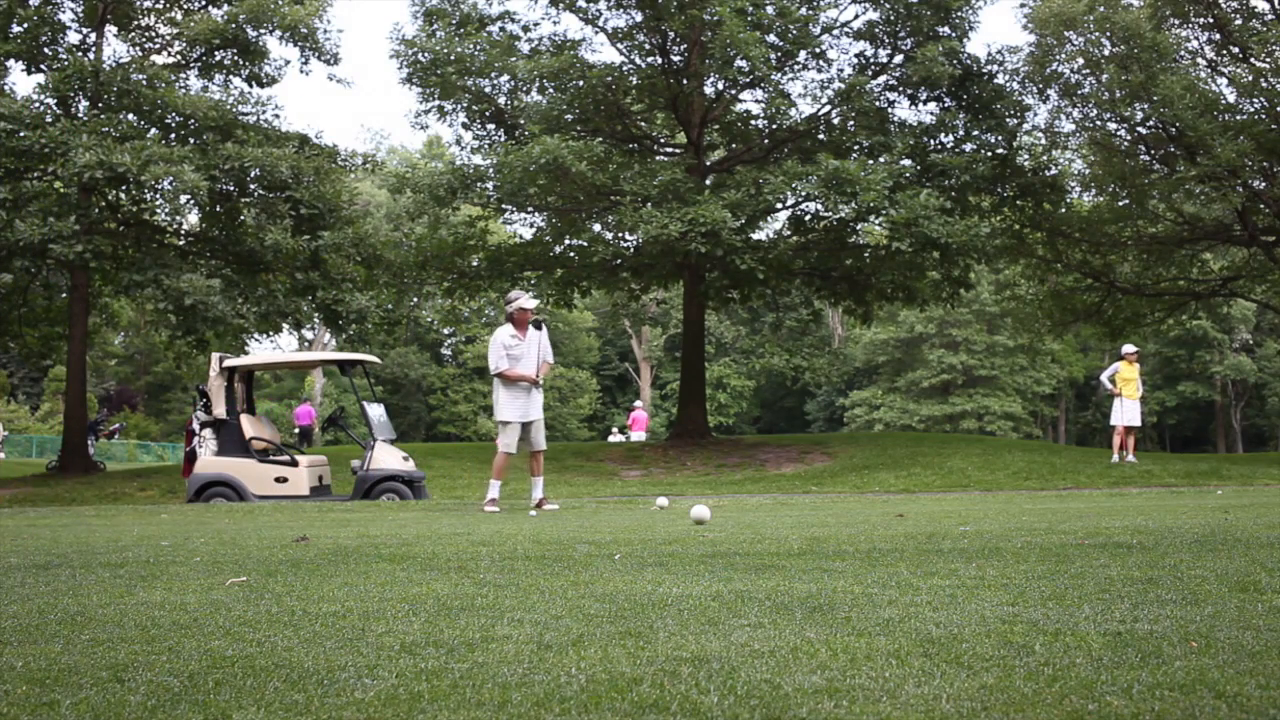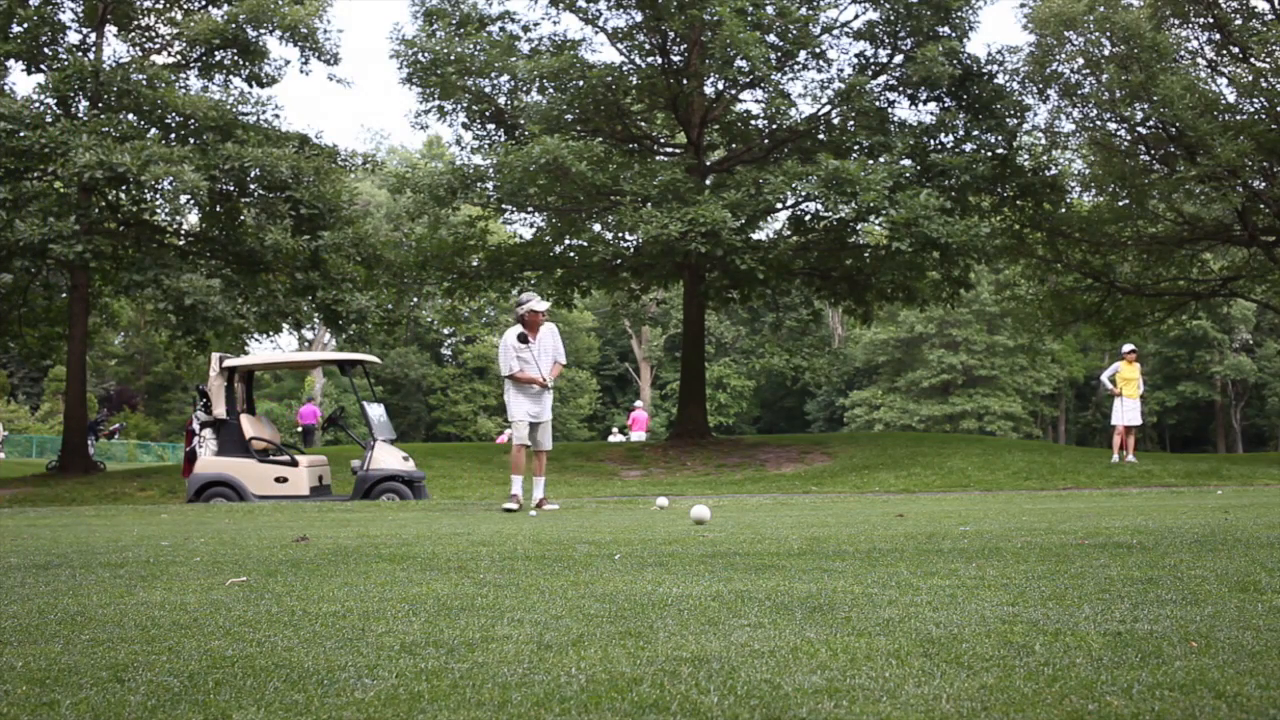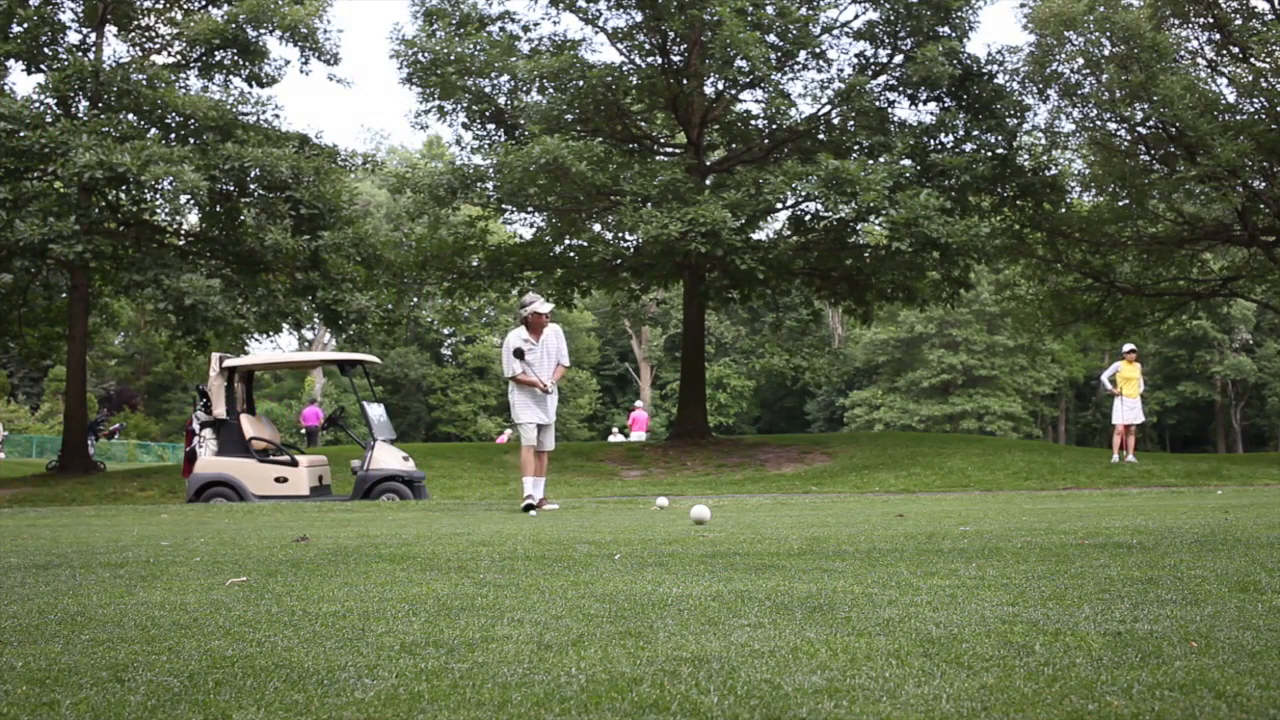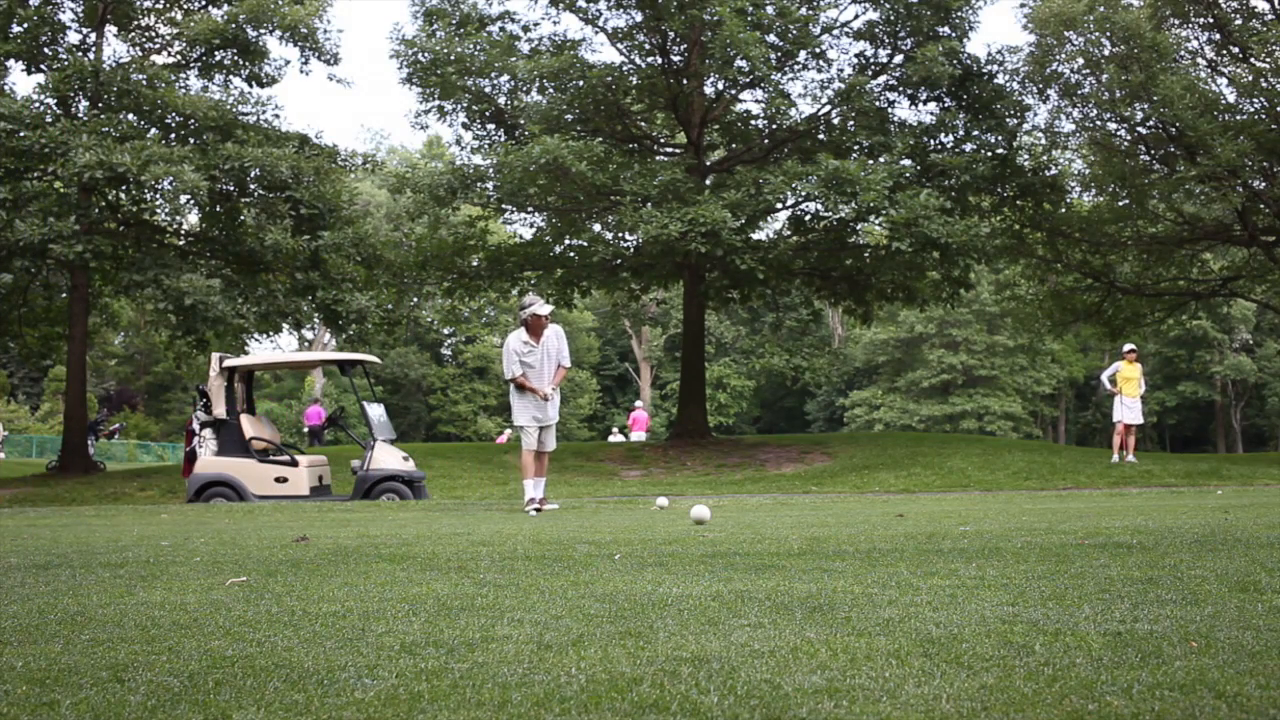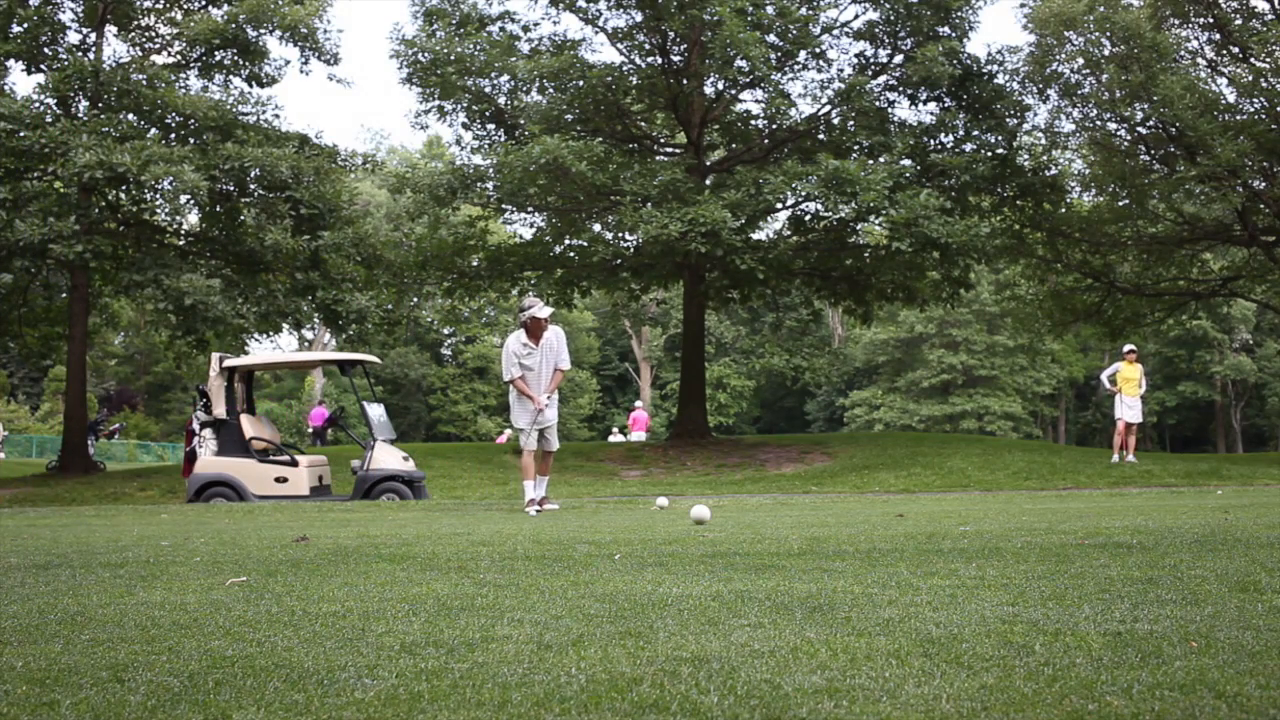
dt=0.2s
person 1, frame 1
left shoulder: (539, 329)
right shoulder: (500, 336)
left elbow: (547, 359)
right elbow: (499, 371)
left wrist: (540, 375)
right wrist: (525, 377)
left hip: (533, 400)
right hip: (509, 401)
left knee: (537, 449)
right knee: (506, 449)
left ankle: (538, 496)
right ankle: (492, 497)
person 1, frame 2
left shoulder: (551, 330)
right shoulder: (510, 337)
left elbow: (560, 360)
right elbow: (510, 372)
left wrist: (550, 378)
right wrist: (535, 380)
left hip: (543, 399)
right hip: (519, 398)
left knee: (542, 448)
right knee: (520, 443)
left ankle: (538, 496)
right ankle: (515, 493)
person 1, frame 3
left shoulder: (555, 331)
right shoulder: (514, 339)
left elbow: (563, 362)
right elbow: (513, 374)
left wrist: (551, 382)
right wrist: (537, 383)
left hip: (548, 401)
right hip: (525, 400)
left knee: (544, 449)
right knee: (529, 444)
left ankle: (539, 496)
right ankle: (528, 494)
person 1, frame 4
left shoulder: (556, 332)
right shoulder: (513, 341)
left elbow: (564, 364)
right elbow: (514, 376)
left wrist: (551, 387)
right wrist: (537, 390)
left hip: (549, 403)
right hip: (526, 403)
left knee: (545, 450)
right knee: (529, 448)
left ankle: (539, 496)
right ankle: (529, 497)
person 1, frame 5
left shoulder: (556, 334)
right shoulder: (513, 343)
left elbow: (561, 368)
right elbow: (513, 378)
left wrist: (547, 395)
right wrist: (534, 398)
left hip: (549, 403)
right hip: (524, 405)
left knee: (549, 449)
right knee: (529, 449)
left ankle: (541, 495)
right ankle: (530, 498)
